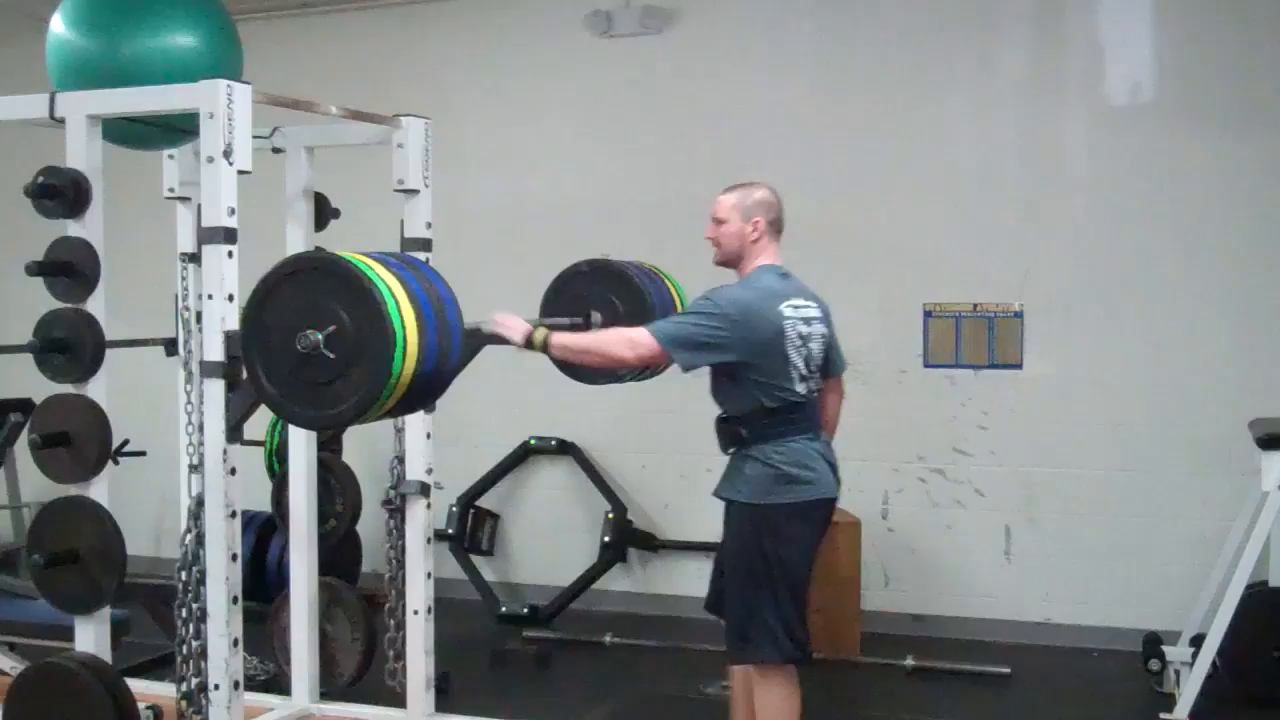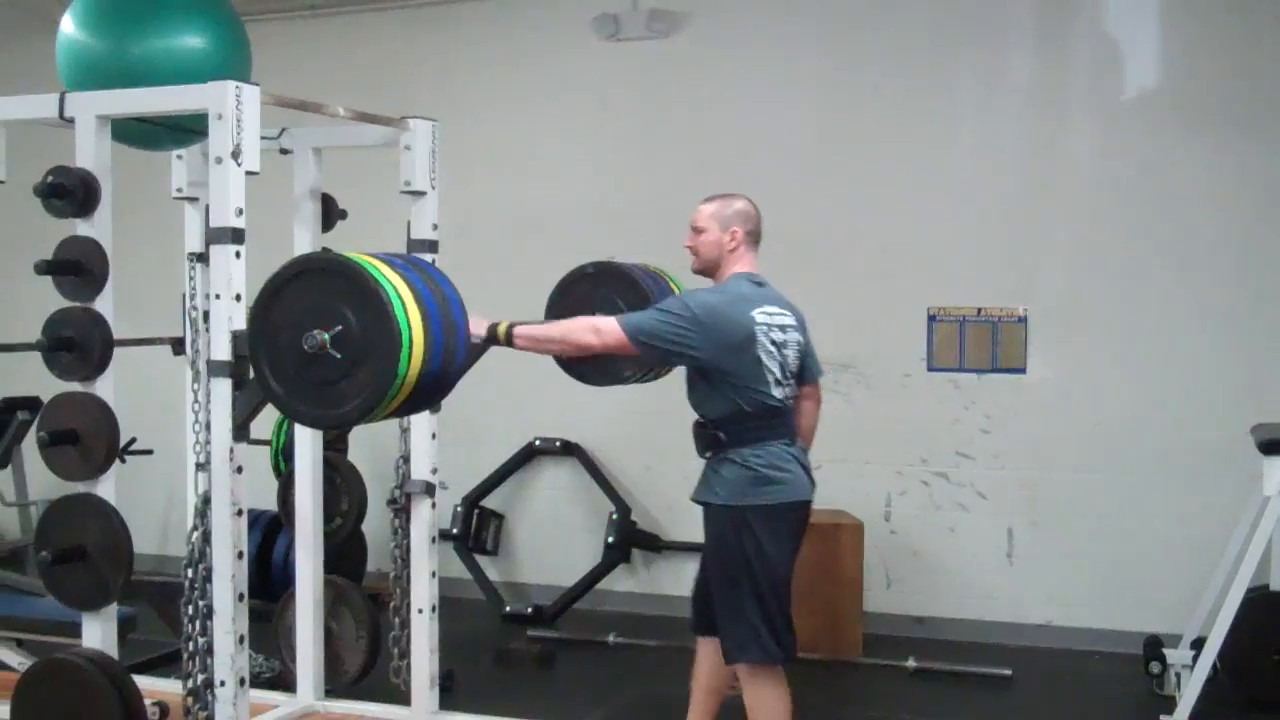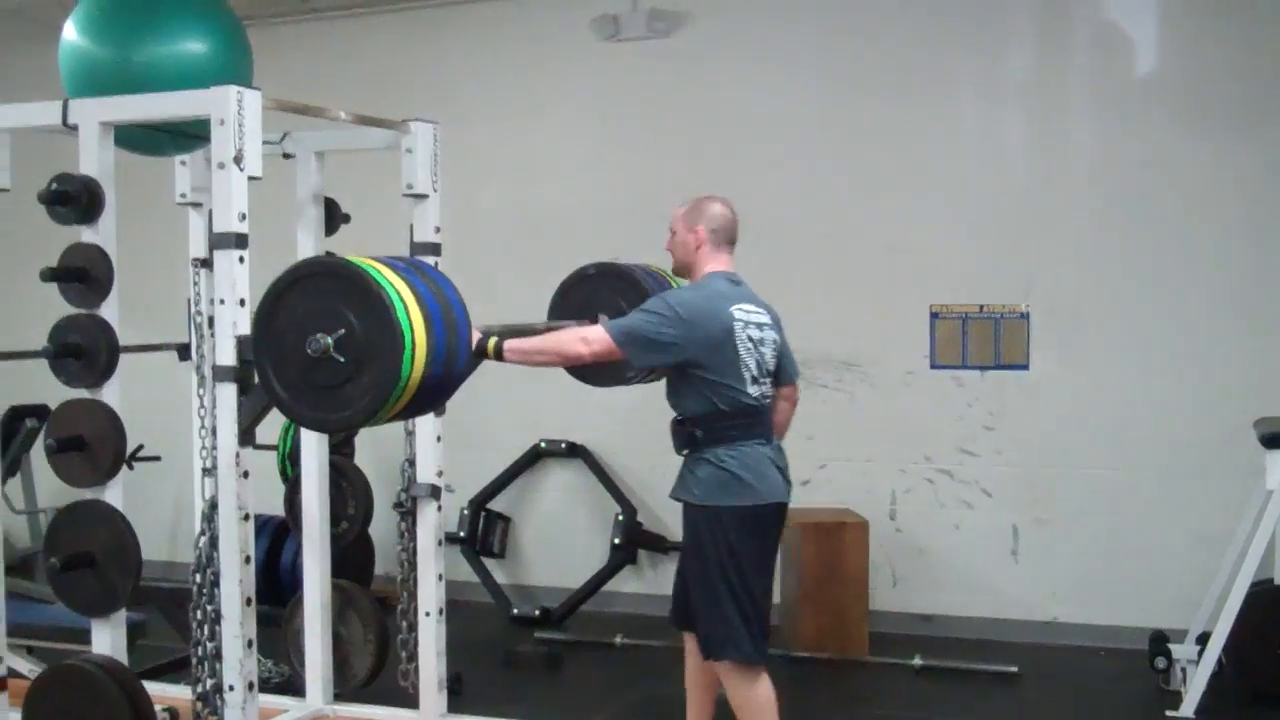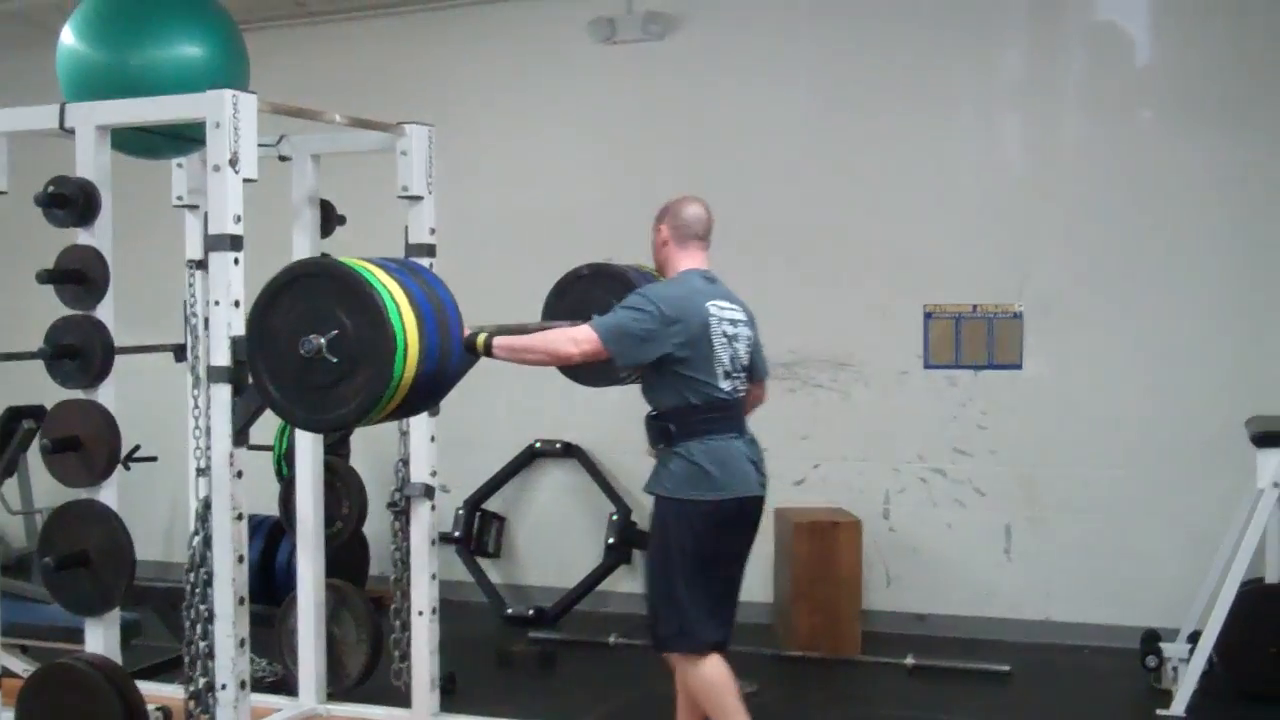
dt=0.1s
person 1, frame 1
left shoulder: (737, 306)
right shoulder: (809, 302)
left elbow: (630, 350)
right elbow: (832, 389)
left wrist: (532, 336)
left hip: (771, 486)
right hip: (801, 478)
left knee: (767, 644)
right knee: (742, 617)
person 1, frame 2
left shoulder: (710, 309)
right shoulder: (784, 310)
left elbow: (599, 336)
right elbow: (809, 396)
left wrist: (501, 332)
left hip: (748, 489)
right hip: (778, 483)
left knee: (753, 645)
right knee: (715, 621)
person 1, frame 3
left shoulder: (687, 308)
right shoulder: (760, 310)
left elbow: (585, 346)
right elbow: (787, 394)
left wrist: (490, 345)
left hip: (724, 487)
right hip: (760, 480)
left knee: (730, 645)
right knee: (700, 622)
person 1, frame 4
left shoulder: (665, 302)
right shoulder: (734, 306)
left elbow: (574, 346)
right elbow: (755, 390)
left wrist: (482, 343)
left hip: (697, 481)
right hip: (737, 476)
left knee: (690, 637)
right knee: (680, 621)
